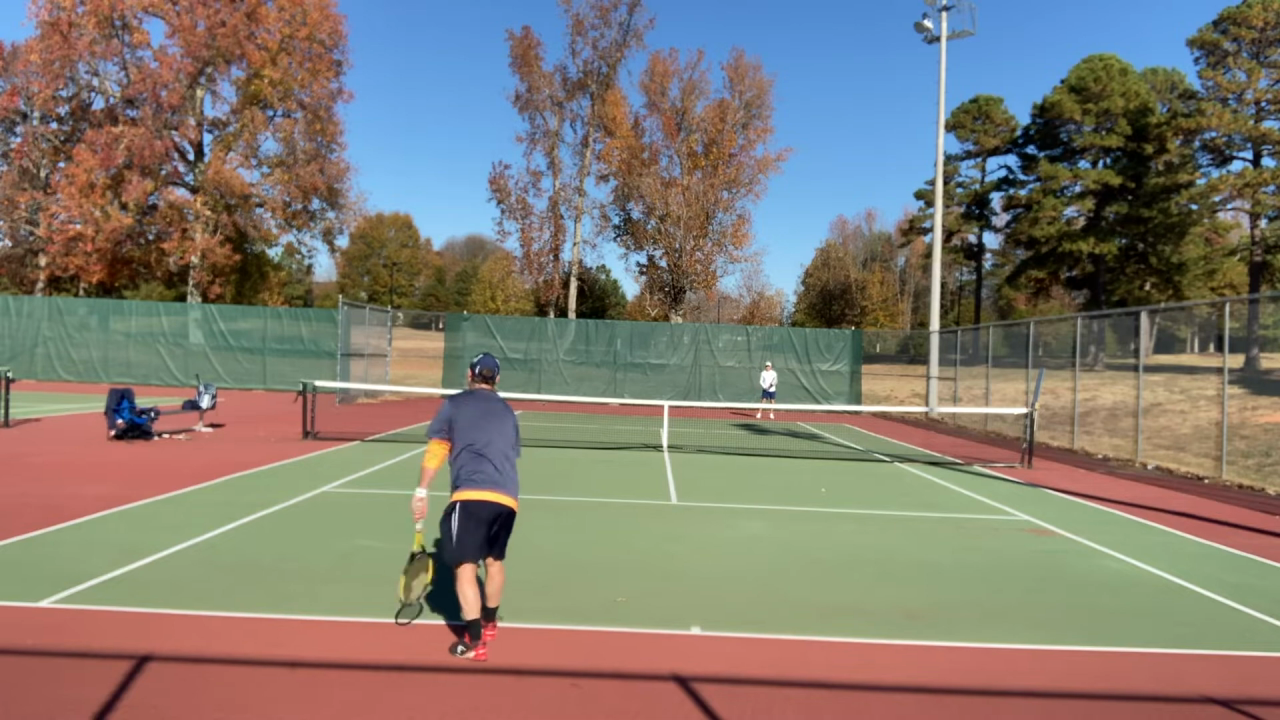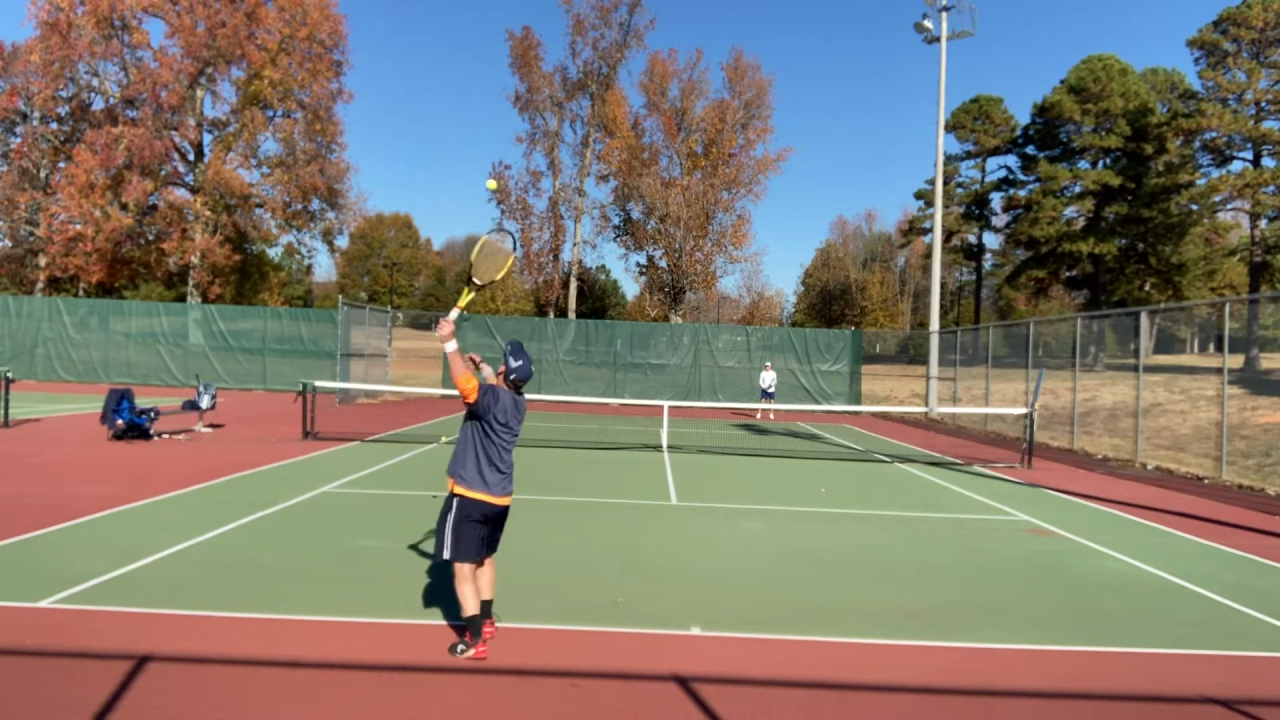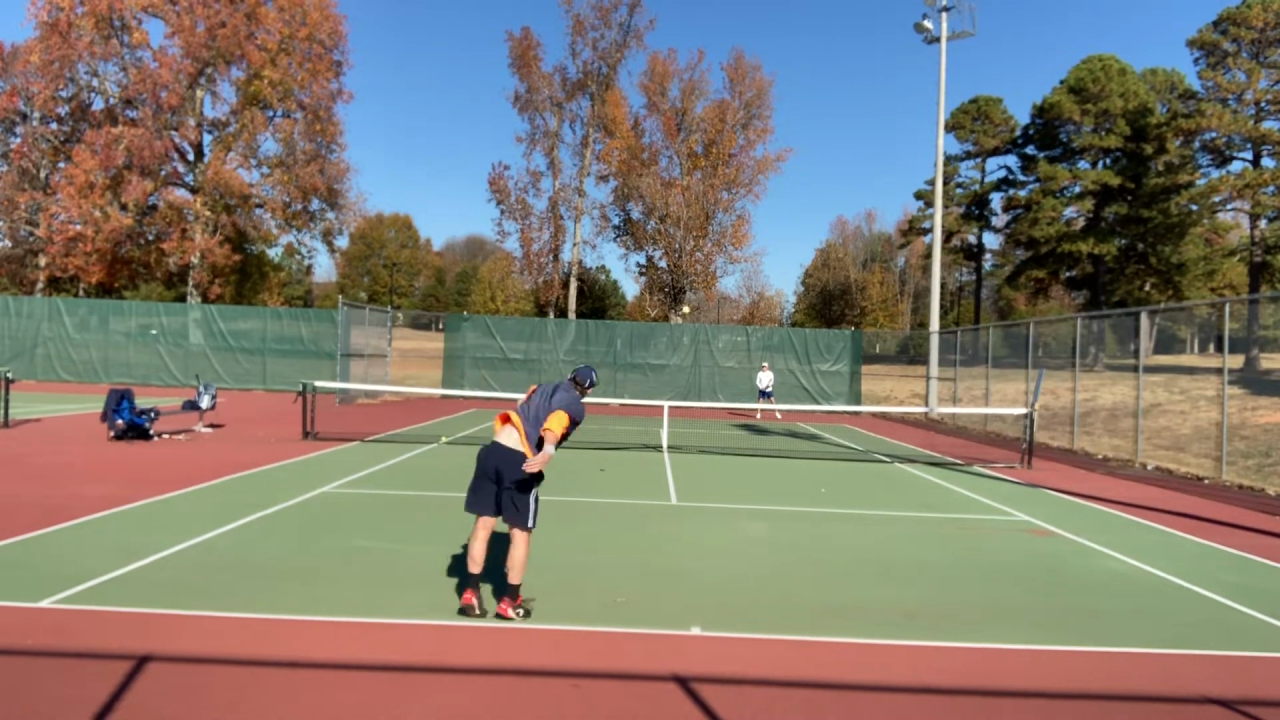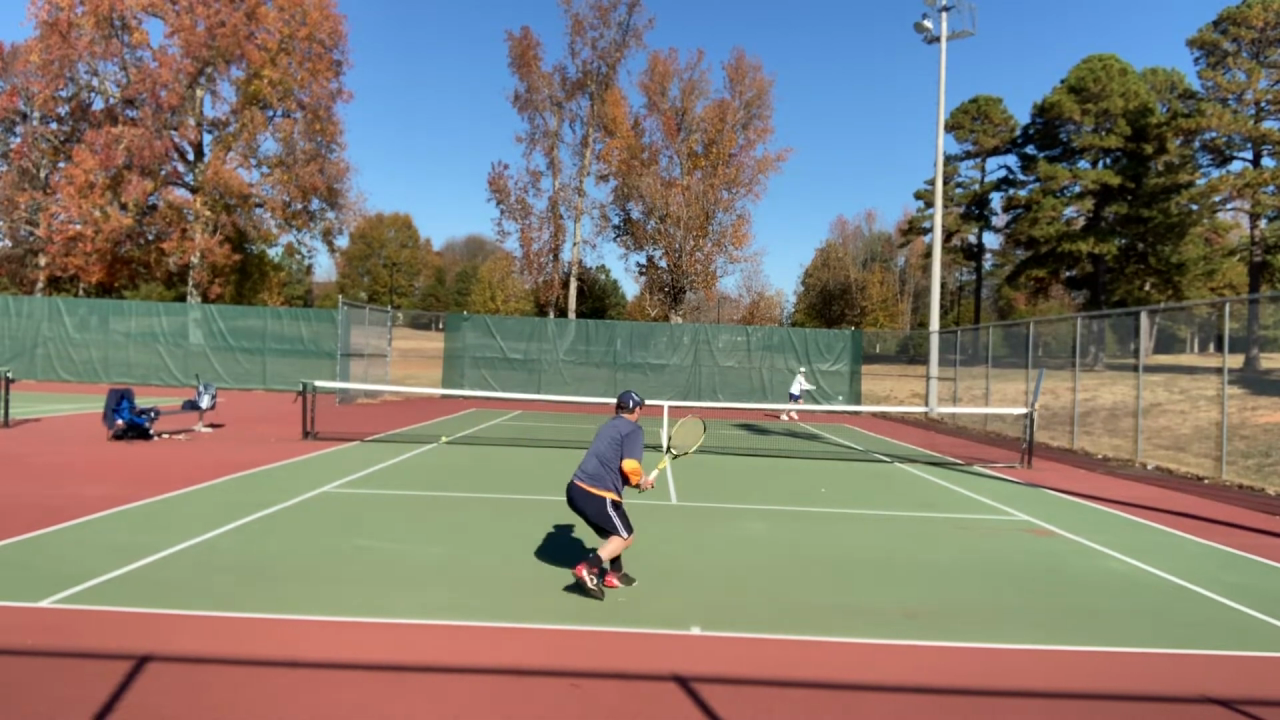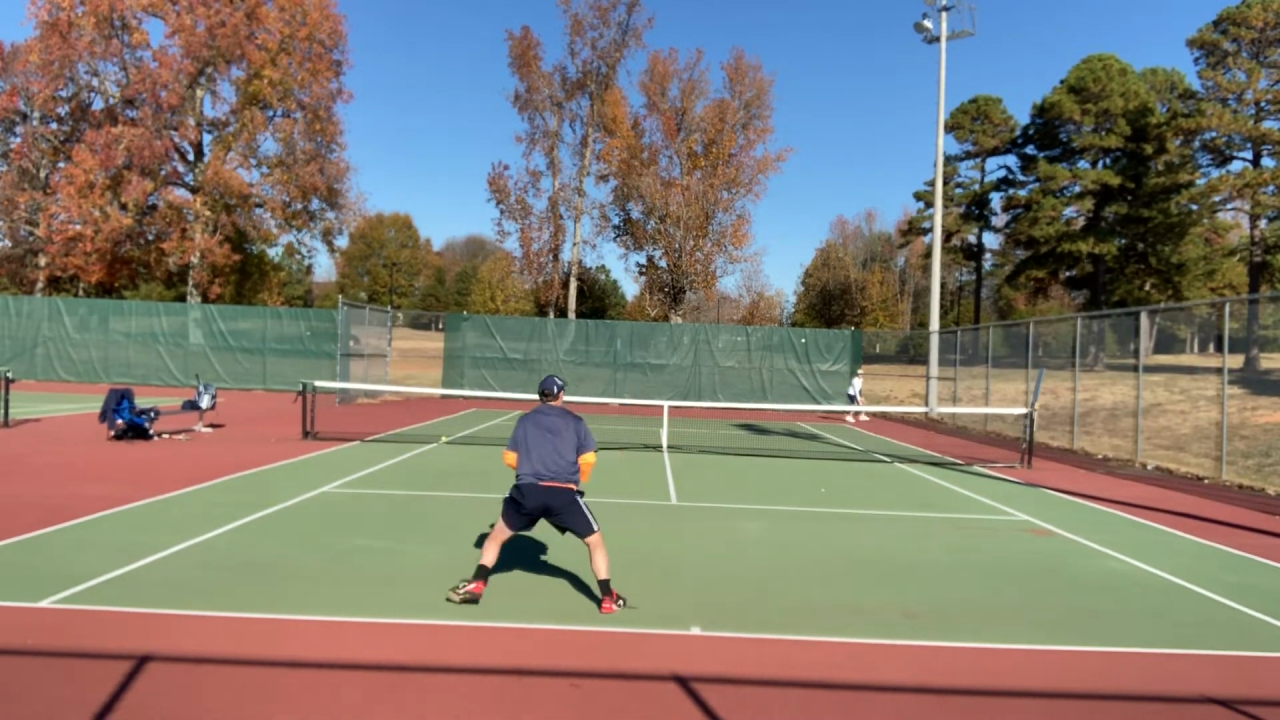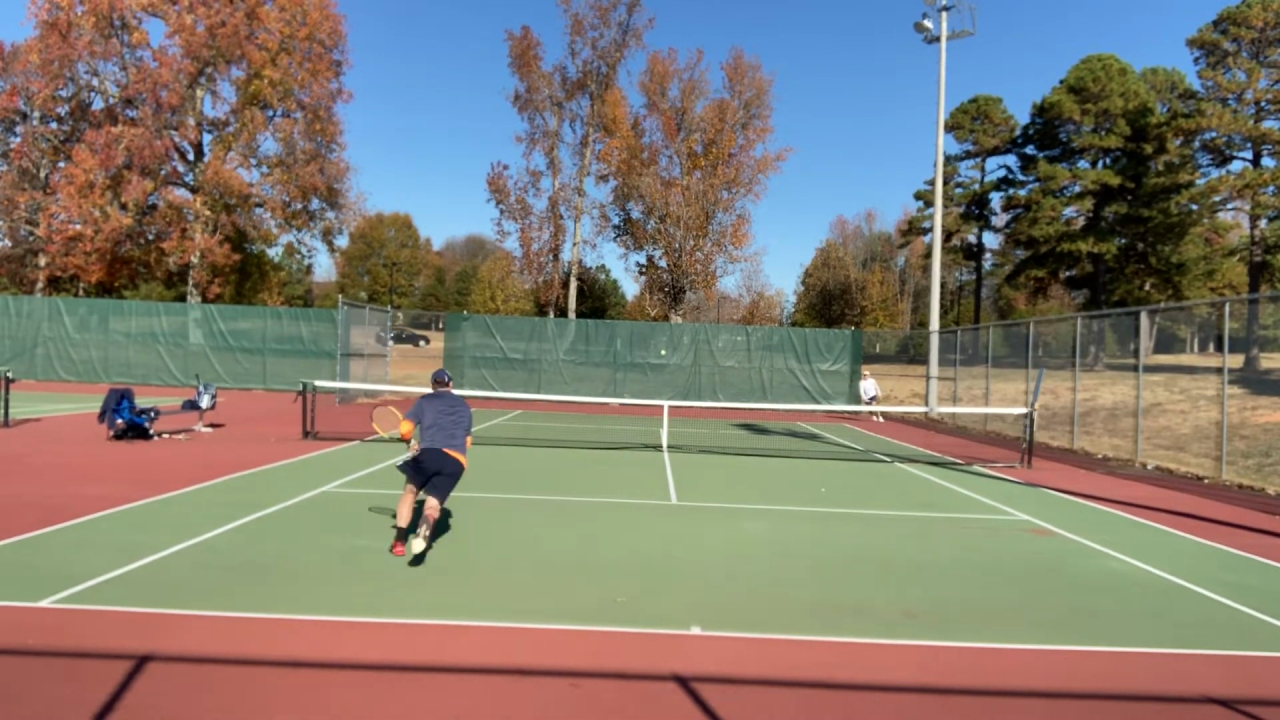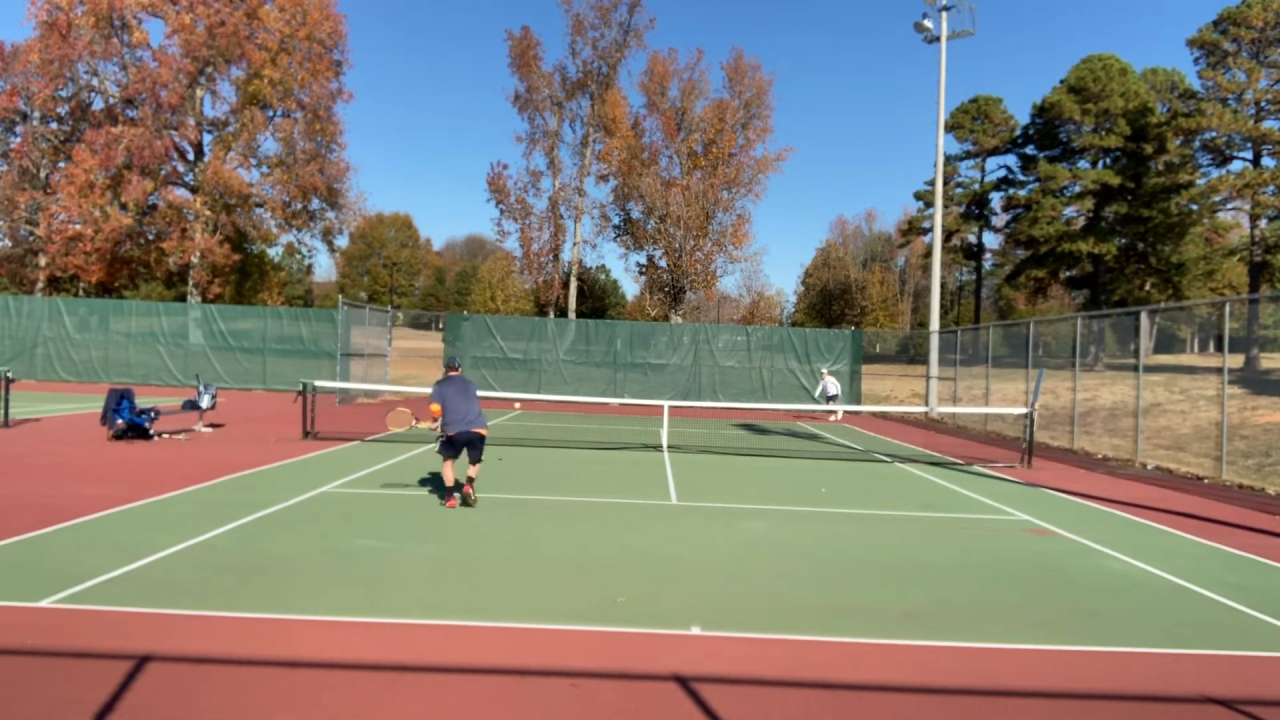
dt=0.7s
person 1, frame 1
left shoulder: (454, 404)
right shoulder: (507, 412)
left elbow: (436, 450)
left wrist: (421, 491)
left hip: (471, 497)
right hip: (507, 498)
left knee: (465, 568)
right knee: (495, 561)
left ankle: (475, 641)
right ankle: (489, 622)
person 1, frame 2
left shoulder: (492, 398)
right shoulder: (518, 400)
left elbow: (464, 382)
left wrist: (449, 343)
right wrist: (483, 366)
left hip: (469, 495)
right hip: (500, 497)
left knee: (463, 568)
right knee: (485, 560)
left ankle: (475, 639)
right ankle: (485, 620)
person 1, frame 3
left shoulder: (551, 388)
right shoulder: (577, 406)
right elbow: (557, 422)
right wrist: (548, 450)
left hip: (494, 450)
right hip: (522, 463)
left knee: (483, 525)
right knee: (520, 533)
left ankle: (470, 593)
right ankle: (510, 601)
person 1, frame 4
left shoulder: (608, 426)
right shoulder: (633, 430)
right elbow: (630, 467)
left wrist: (638, 480)
right wrist: (640, 482)
left hip: (577, 489)
right hip: (597, 496)
left knee: (613, 530)
right knee: (625, 536)
left ankle: (615, 573)
right ankle: (588, 568)
person 1, frame 5
left shoulder: (525, 420)
right shoulder: (575, 421)
left elbow: (510, 458)
right elbow: (588, 460)
right wrist: (577, 479)
left hip: (527, 490)
right hip: (563, 492)
left knee: (496, 537)
right knee: (595, 542)
left ankle: (476, 584)
right ankle: (608, 598)
person 1, frame 6
left shoulder: (424, 401)
right shoulder: (463, 406)
left elbow: (405, 428)
right elbow: (467, 439)
left wrist: (412, 442)
left hip: (429, 453)
right hip: (456, 461)
left knee: (409, 493)
right knee: (432, 506)
left ankle: (400, 542)
right ankle: (423, 532)
person 1, frame 7
left shoulder: (440, 385)
right shoulder: (470, 385)
left elbow: (435, 408)
left wrist: (436, 421)
left hip: (455, 431)
right hip: (478, 430)
left knee: (448, 461)
right knee: (474, 462)
left ankle: (450, 496)
right ankle: (468, 486)
